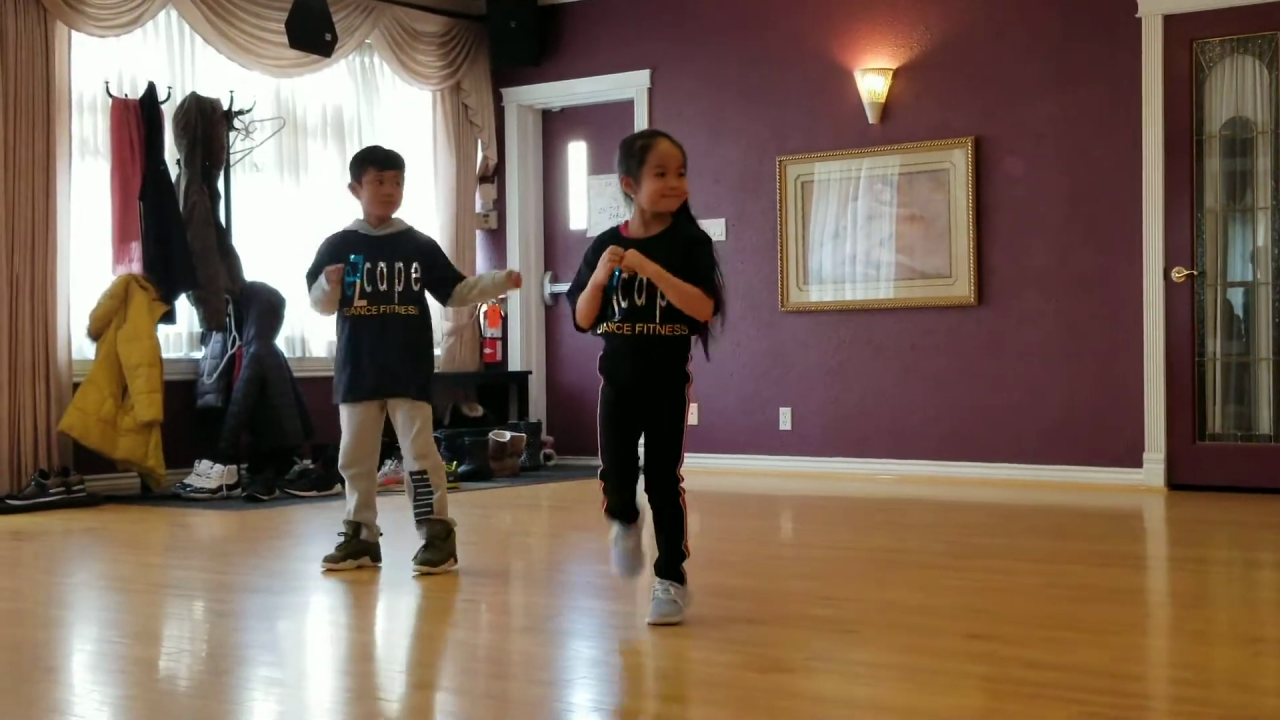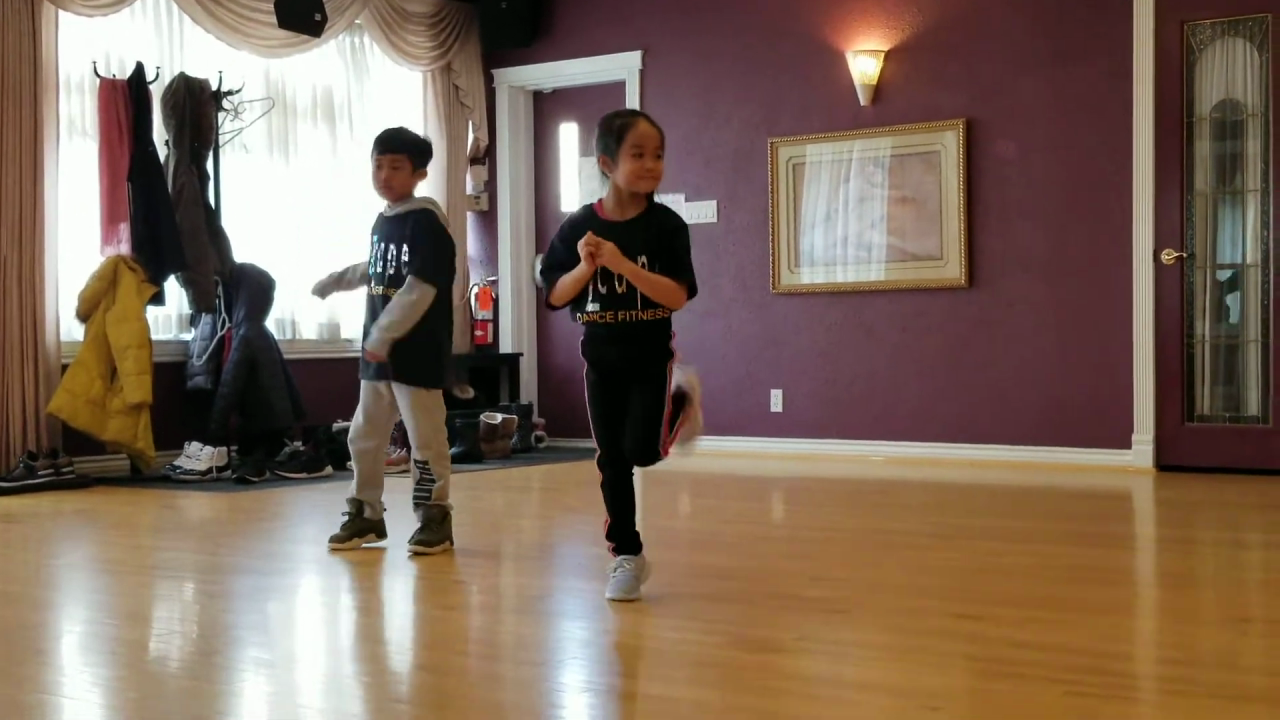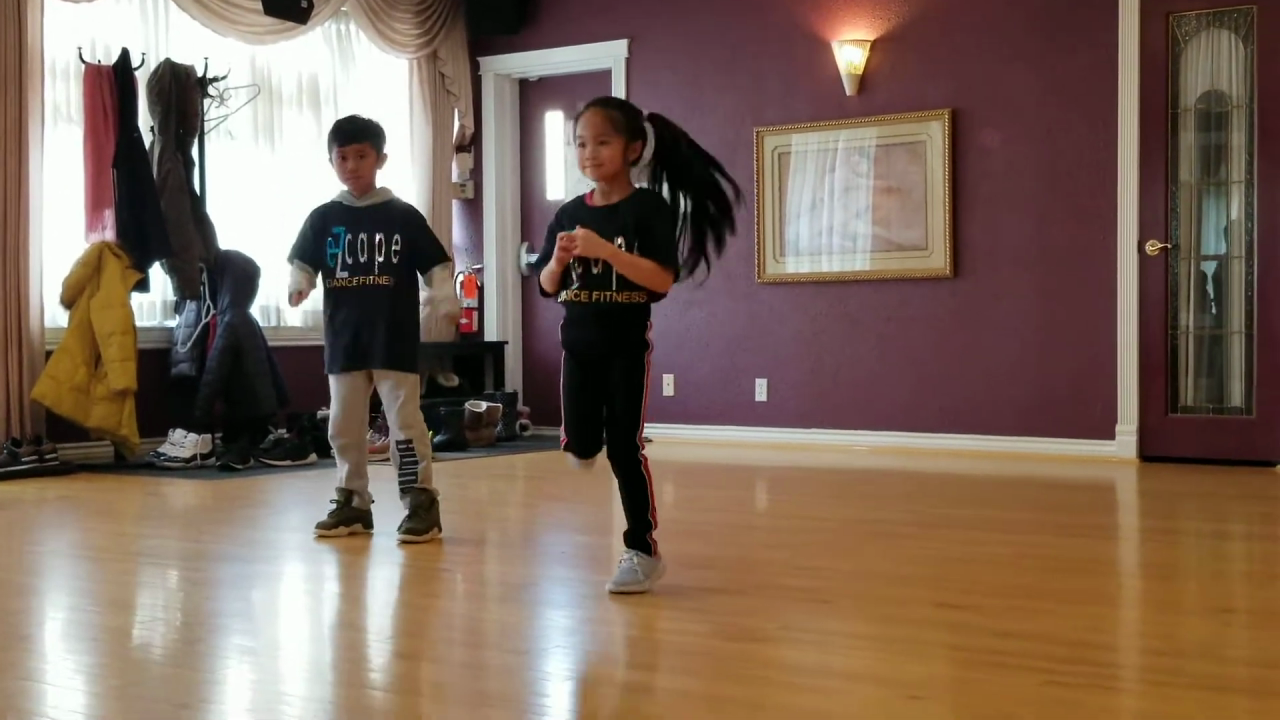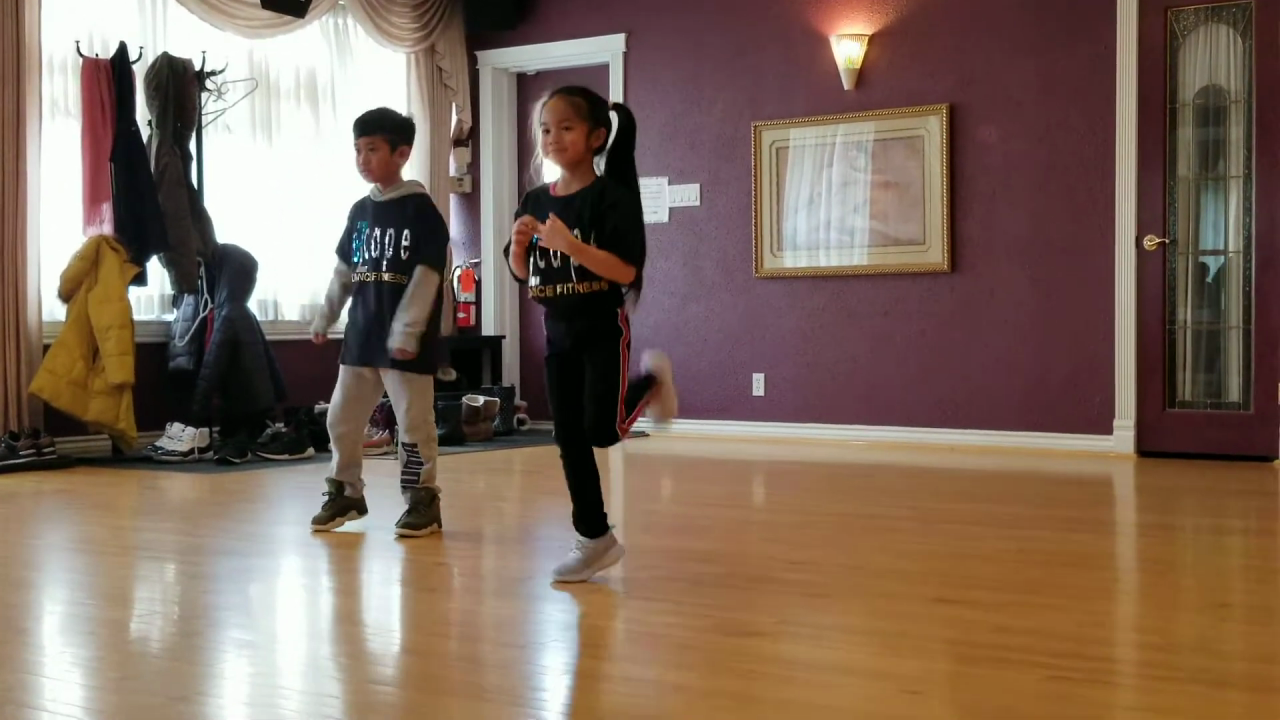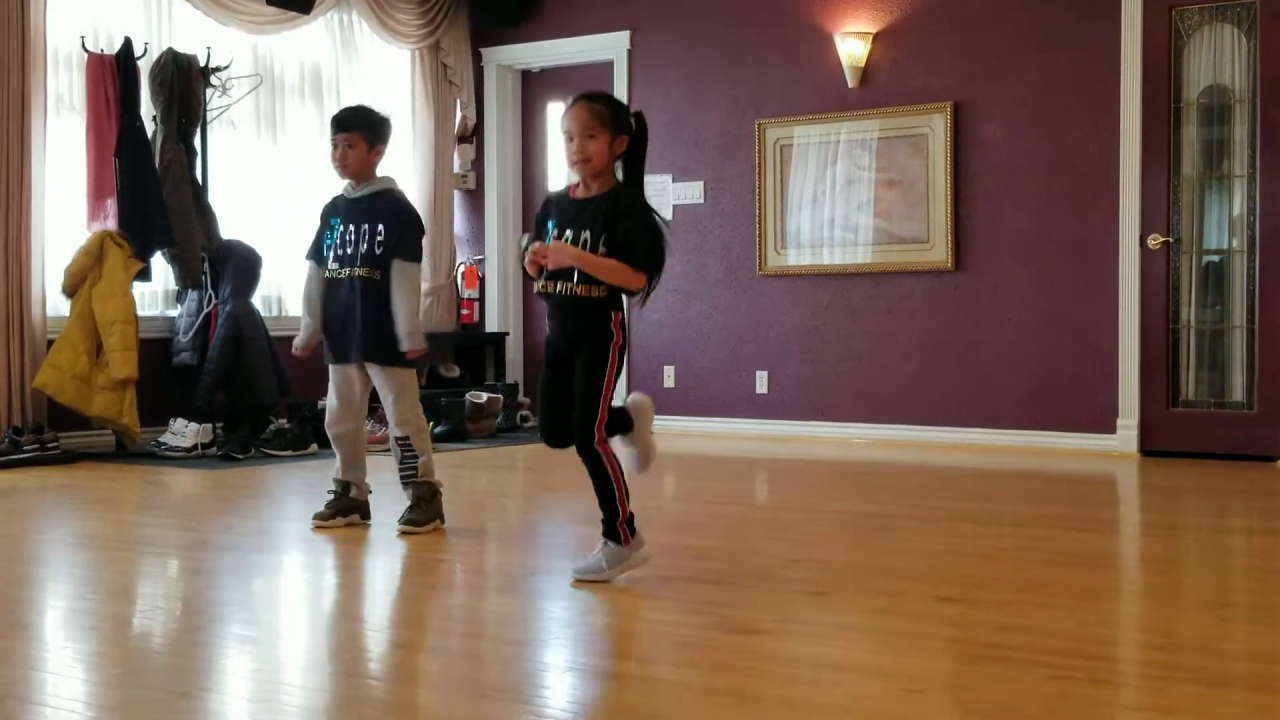
dt=0.5s
person 1, frame 1
left shoulder: (690, 241)
right shoulder: (605, 245)
left elbow: (704, 309)
right elbow: (581, 318)
left wrist: (650, 269)
right wrist: (600, 278)
left hip: (669, 377)
right hip: (618, 376)
left knee: (663, 478)
right knee: (616, 473)
left ankle: (671, 578)
right ankle: (624, 522)
person 1, frame 2
left shoulder: (666, 225)
right shoulder: (579, 226)
left elbow: (678, 297)
right elbow: (555, 296)
left wrist: (622, 265)
right wrist: (585, 267)
left hip: (650, 355)
right hip: (601, 358)
left knee: (641, 450)
right knee: (611, 460)
left ankle: (680, 397)
right ankle: (627, 554)
person 1, frame 3
left shoulder: (649, 208)
right shoulder: (568, 213)
left elbow: (661, 280)
right elbow: (548, 288)
left wrist: (603, 250)
right wrist: (557, 262)
left hip: (627, 340)
right hip: (579, 340)
left knee: (624, 446)
right knee: (580, 442)
left ankle: (643, 550)
right ankle: (584, 433)
person 1, frame 4
left shoulder: (610, 196)
right shoulder: (534, 201)
left elbow: (627, 270)
right elbow: (520, 271)
left wrist: (571, 244)
right wrist: (519, 242)
left hip: (603, 328)
right hip: (558, 331)
left knee: (603, 427)
right knee: (569, 436)
left ankle: (652, 381)
right ankle: (595, 537)
person 1, frame 5
left shoulder: (625, 202)
right shoulder: (554, 204)
left elbow: (636, 278)
right elbow: (537, 273)
left wrist: (578, 256)
right wrist: (534, 256)
left hip: (601, 330)
right hip: (560, 330)
left knee: (588, 436)
right knee: (554, 431)
left ankle: (623, 539)
right ankle: (627, 416)
person 2, frame 1
left shoulder: (419, 245)
right shoulder: (337, 246)
left elbow: (456, 290)
right elbow: (316, 297)
left wrist: (500, 282)
right wrist: (326, 287)
left hip: (409, 369)
right hip: (357, 369)
left knee: (419, 452)
right knee: (355, 458)
left ankle: (438, 535)
right ankle: (360, 536)
person 2, frame 2
left shoulder: (426, 224)
right shoulder: (383, 221)
left elbow: (420, 290)
left wrist: (383, 336)
right wrist: (335, 281)
left hip: (419, 353)
right hip: (378, 353)
left knee: (426, 436)
right knee: (365, 435)
left ankle: (435, 517)
right ankle: (366, 514)
person 2, frame 3
left shoulder: (403, 215)
right shoulder: (323, 218)
left elbow: (435, 264)
right elbow: (303, 268)
left wrist: (450, 296)
right wrist: (298, 285)
left hip: (394, 341)
right hip: (342, 341)
left knee: (405, 422)
right knee: (344, 428)
left ankle: (423, 504)
right ankle: (354, 504)
person 2, frame 4
left shoulder: (421, 210)
right shoulder: (361, 210)
left elbow: (427, 276)
left wrist: (408, 331)
right wrist: (326, 317)
left hip: (401, 340)
right hip: (361, 337)
left knee: (413, 421)
right knee: (342, 417)
left ankle: (423, 501)
right ankle: (347, 492)
person 2, frame 5
left shoulder: (395, 206)
right shoulder: (334, 209)
left elbow: (405, 272)
right elbow: (319, 270)
left wrist: (410, 330)
right wrist: (308, 327)
left hip: (384, 335)
right hip: (340, 334)
left knee: (404, 415)
right knee: (342, 418)
left ankle: (425, 496)
right ankle: (351, 494)
